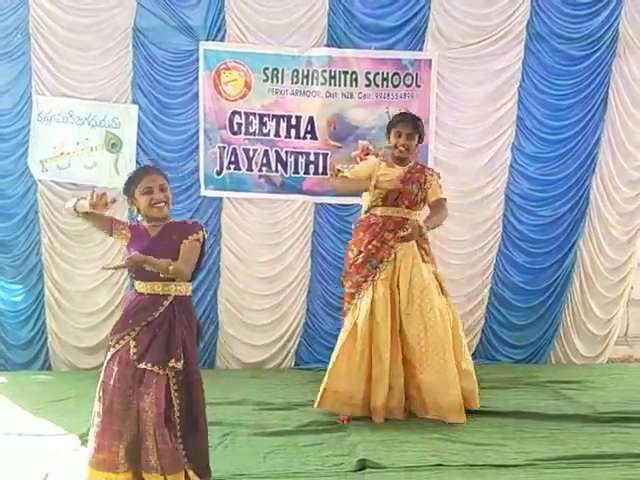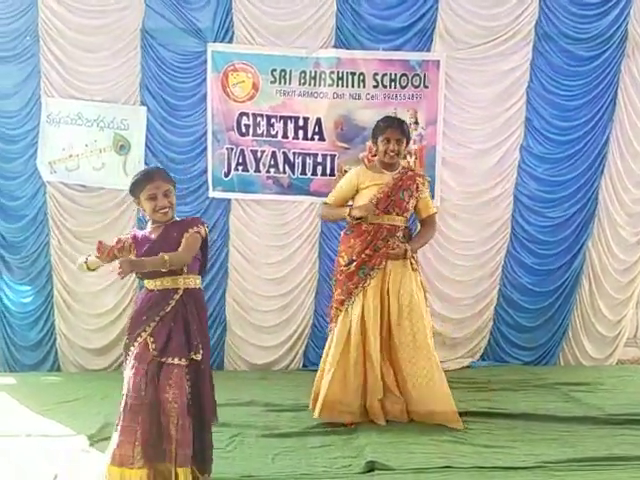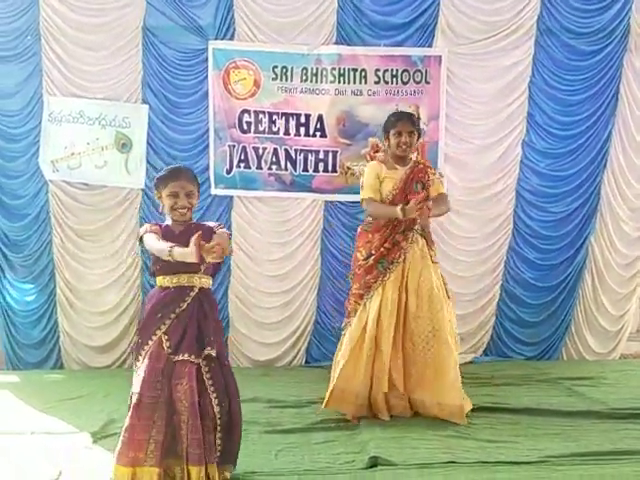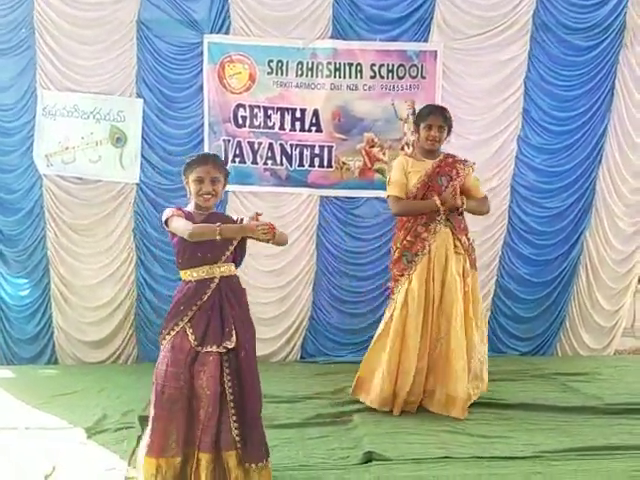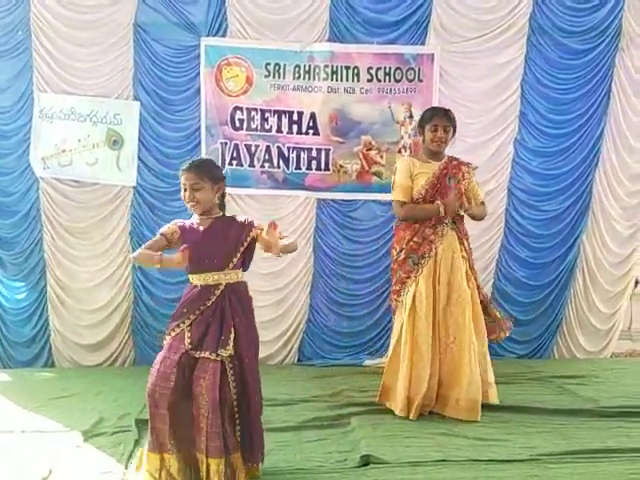
dt=0.4s
person 1, frame 1
left shoulder: (190, 230)
right shoulder: (130, 231)
left elbow: (184, 270)
right elbow: (74, 209)
left wrist: (144, 260)
right wrist: (90, 205)
left hip: (173, 322)
right hip: (136, 320)
left knee: (162, 403)
right knee: (119, 397)
person 1, frame 2
left shoulder: (192, 227)
right shoulder: (135, 239)
left elbow: (183, 257)
right elbow: (87, 262)
left wrist: (138, 263)
right wrist: (99, 257)
left hip: (185, 318)
right hip: (148, 319)
left knee: (178, 395)
right knee: (140, 394)
person 1, frame 3
left shoulder: (211, 230)
right shoulder: (153, 230)
left elbow: (222, 246)
right elbow: (159, 248)
left wrist: (212, 251)
right wrist: (188, 253)
left hip: (199, 317)
right hip: (161, 317)
left knee: (208, 393)
right knee: (152, 393)
person 1, frame 4
left shoulder: (232, 222)
right shoulder: (175, 216)
left elbow: (282, 238)
right elbow: (191, 232)
left wrist: (266, 231)
right wrist: (239, 230)
left hip: (227, 307)
right hip: (189, 306)
left knee: (222, 383)
right knee: (173, 382)
person 1, frame 5
left shoulder: (241, 227)
right shoulder: (180, 230)
left elbow: (291, 243)
right elbow: (139, 255)
left wrist: (277, 244)
right wrist: (166, 262)
left hip: (232, 312)
right hip: (194, 312)
left knee: (222, 387)
right knee: (167, 380)
person 2, frame 1
left shoulder: (426, 176)
right shoulder: (374, 165)
left elbow: (441, 210)
right elbow: (338, 184)
left wrist: (422, 224)
right wrist: (375, 185)
left hip: (409, 253)
right hip: (371, 252)
left knee: (426, 321)
right knee: (367, 320)
left ankle: (430, 397)
right ankle: (351, 399)
person 2, frame 2
left shoulder: (415, 181)
right shoulder: (359, 175)
left elbow: (429, 223)
right elbow: (325, 211)
left wrist: (409, 249)
right wrist: (352, 212)
left hip: (398, 262)
right hip: (359, 261)
left knee: (408, 330)
right knee: (358, 329)
left ankle: (419, 403)
right ankle: (352, 403)
person 2, frame 3
left shoulder: (426, 172)
right shoulder: (375, 169)
left elbow: (443, 204)
right elbow: (369, 207)
left wrist: (425, 212)
right wrist: (403, 211)
left hip: (417, 255)
right hip: (378, 256)
left knee: (430, 322)
right knee: (373, 324)
left ankle: (428, 396)
right ankle: (361, 398)
person 2, frame 4
left shoulder: (458, 166)
right shoulder: (403, 164)
left elbow: (484, 205)
right elbow: (396, 206)
left wrist: (461, 204)
right wrist: (438, 202)
left hip: (451, 248)
right hip: (413, 248)
left knee: (451, 317)
right knee: (409, 317)
left ankle: (444, 391)
right ankle: (394, 390)
person 2, frame 5
left shoulder: (461, 169)
right shoulder: (407, 165)
left elbow: (481, 212)
right elbow: (401, 211)
left wrist: (464, 204)
right wrist: (442, 207)
left hip: (452, 251)
right hip: (416, 252)
left knee: (455, 320)
right knee: (418, 321)
left ankle: (452, 394)
right ankle: (412, 395)
